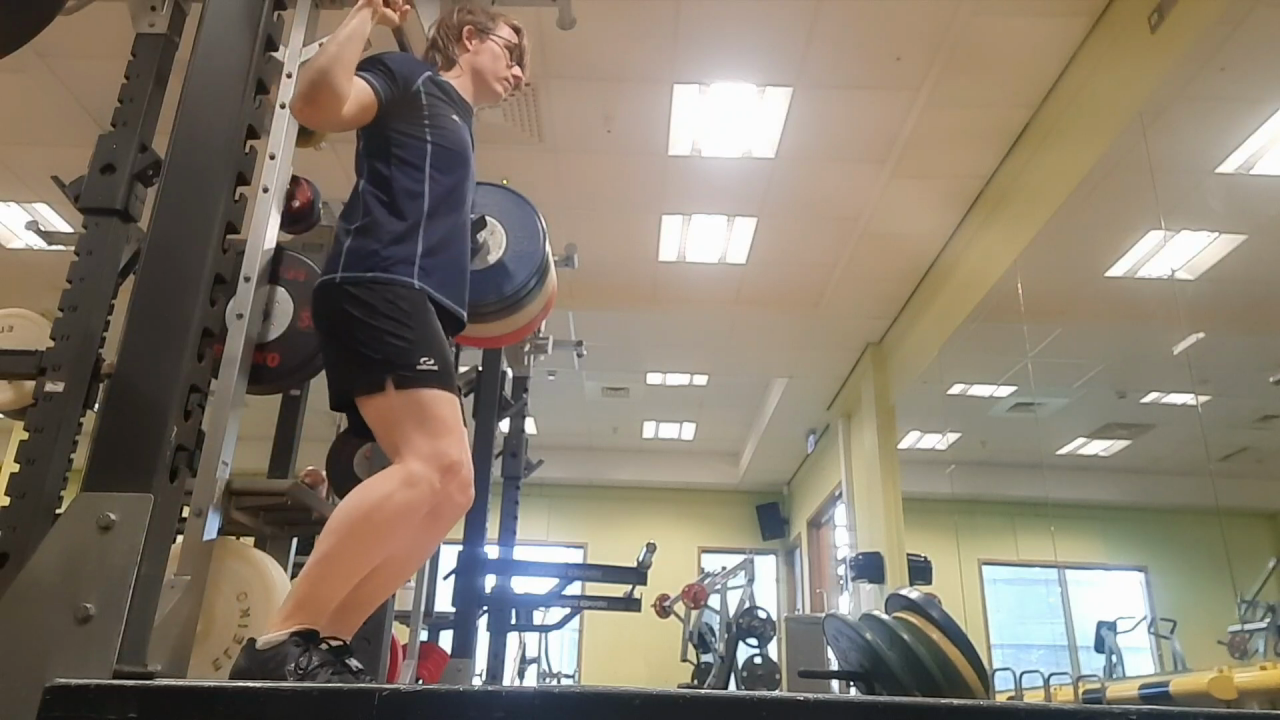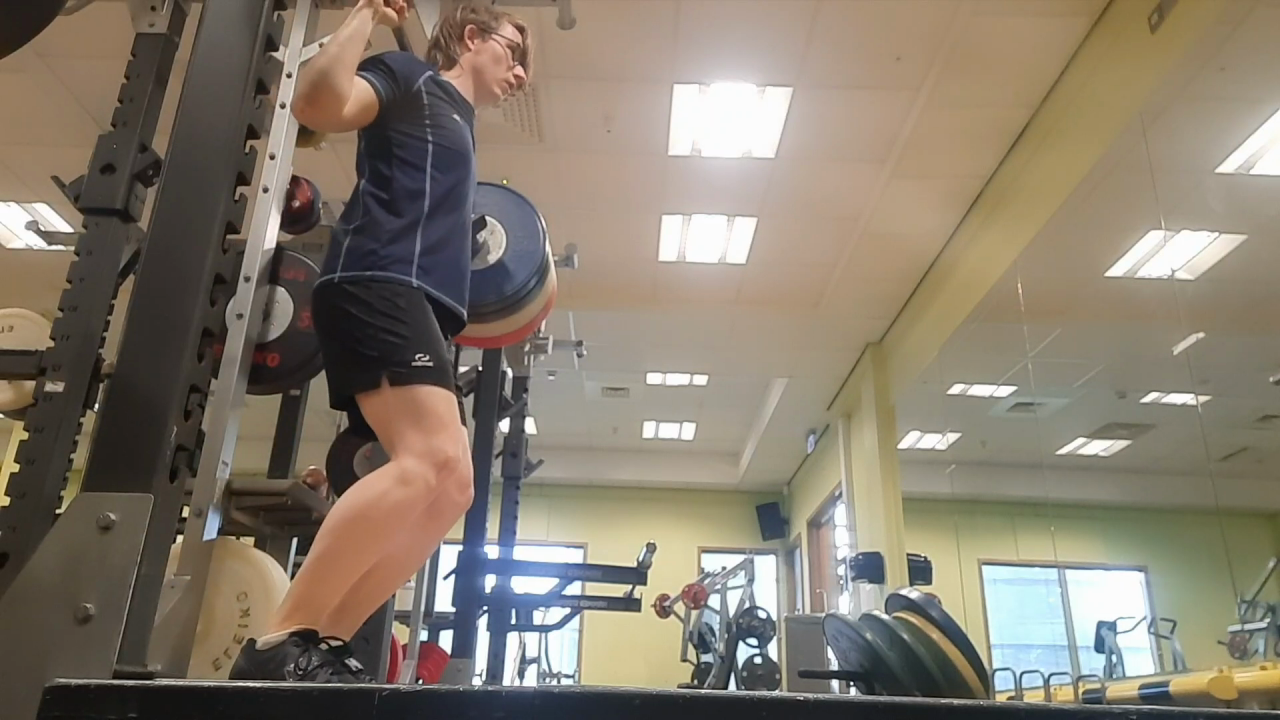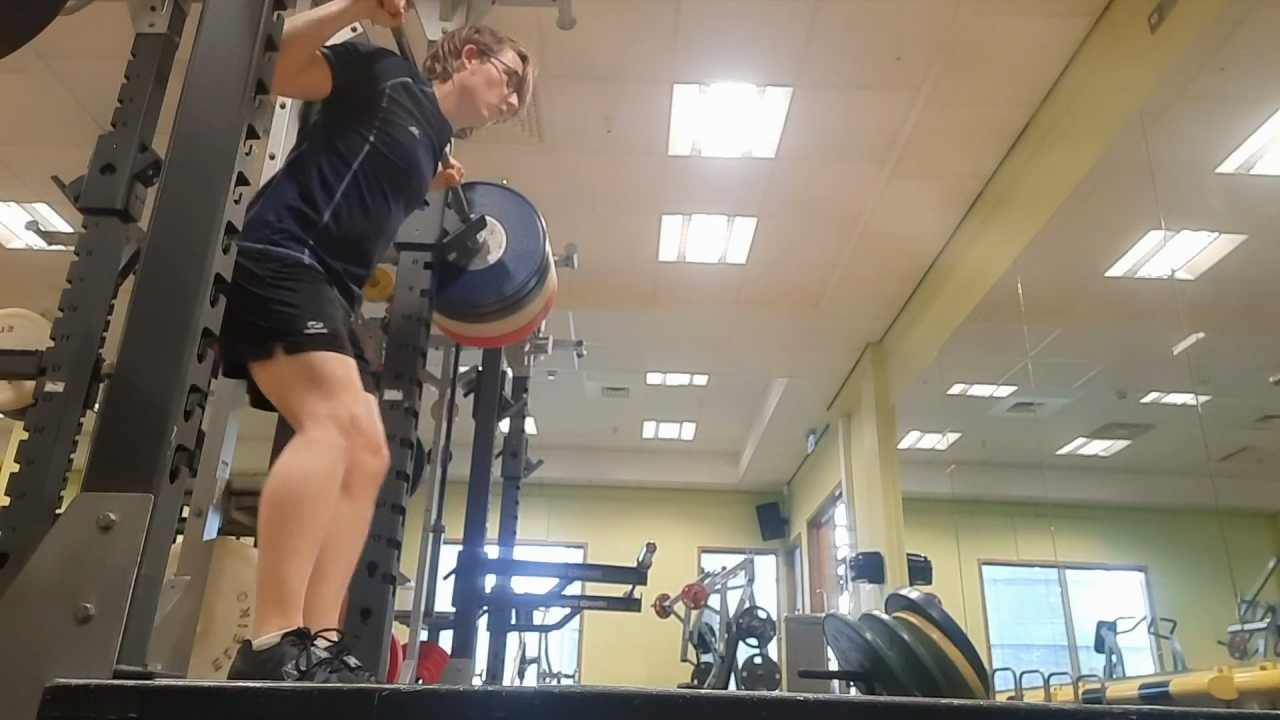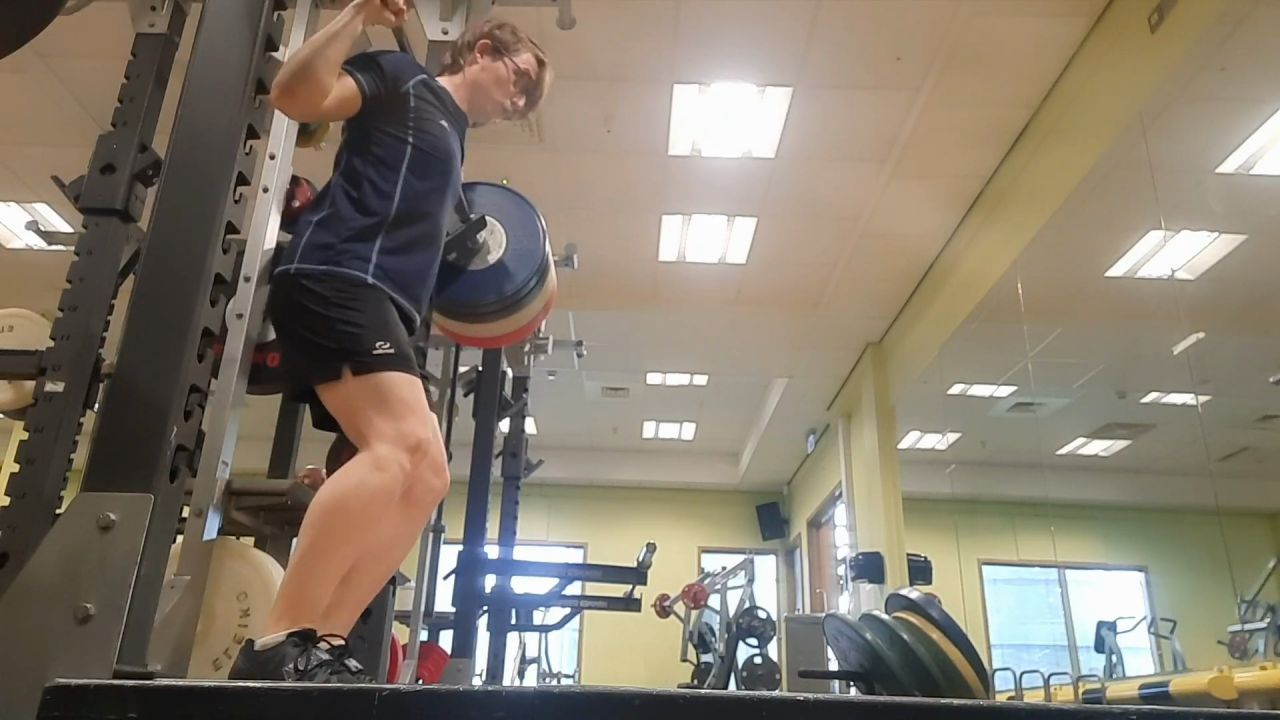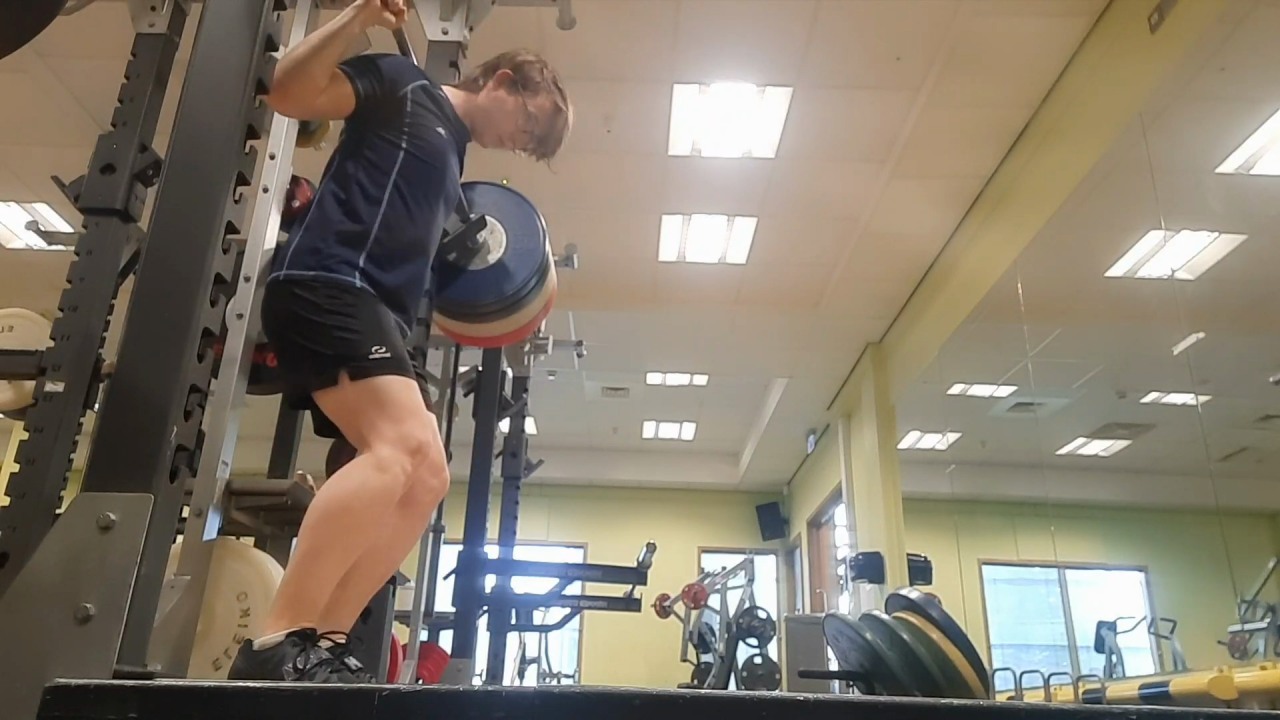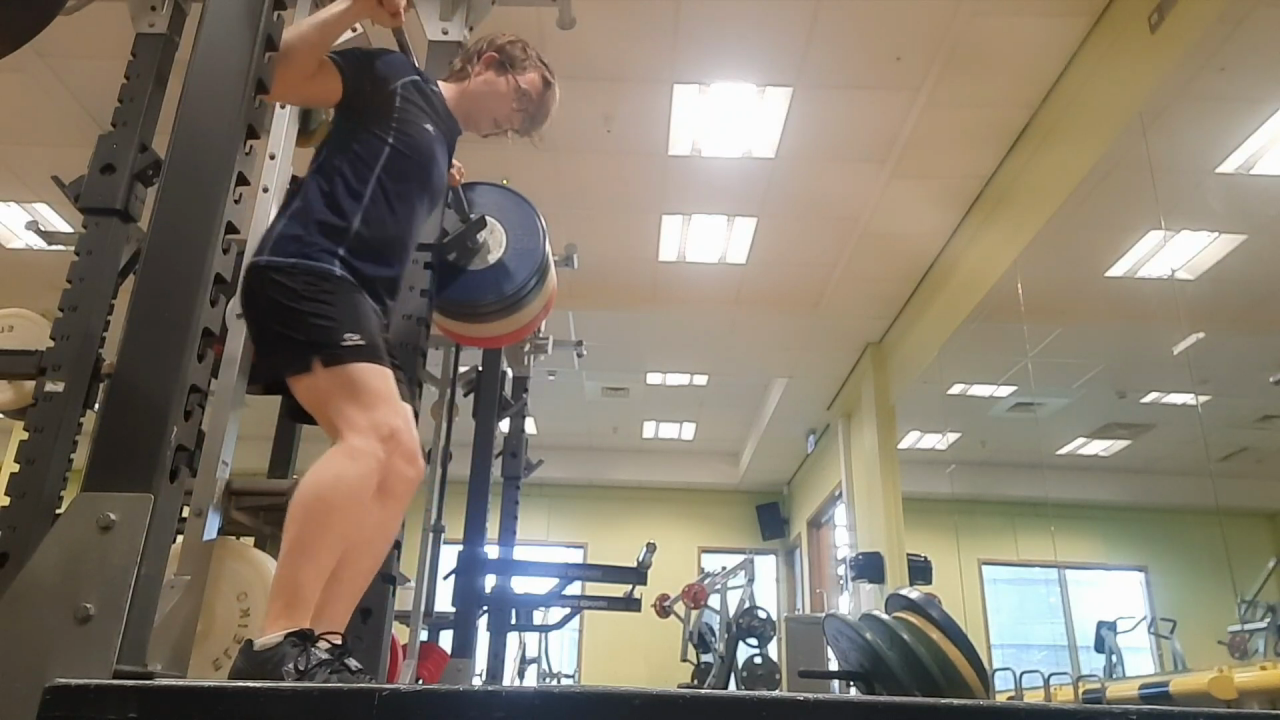
dt=0.4s
person 1, frame 1
left shoulder: (453, 124)
right shoulder: (410, 79)
right elbow: (317, 101)
left hip: (413, 306)
right hip: (380, 289)
left knee: (451, 489)
right knee: (429, 465)
left ankle: (322, 646)
right ankle: (280, 644)
person 1, frame 2
left shoulder: (455, 125)
right shoulder: (411, 79)
right elbow: (317, 102)
left hip: (415, 308)
right hip: (378, 288)
left knee: (451, 487)
right knee: (427, 461)
left ankle: (322, 646)
right ankle: (280, 645)
person 1, frame 3
left shoulder: (432, 146)
right shoulder: (384, 77)
right elbow: (273, 66)
left wrist: (426, 187)
left hip: (323, 286)
right hip: (277, 261)
left knee: (364, 456)
right knee: (331, 426)
left ankle: (316, 645)
right ankle: (273, 645)
person 1, frame 4
left shoulder: (450, 136)
right shoulder: (401, 79)
right elbow: (296, 93)
left wrist: (450, 198)
left hip: (377, 304)
right hip: (336, 281)
left knee: (426, 474)
right knee: (398, 446)
left ankle: (319, 646)
right ankle: (278, 645)
person 1, frame 5
left shoulder: (450, 154)
right shoulder: (402, 85)
right elbow: (287, 91)
left wrist: (453, 210)
left hip: (372, 310)
right hip: (328, 284)
left knee: (424, 476)
right knee: (401, 449)
left ankle: (320, 646)
right ankle: (277, 644)
person 1, frame 6
left shoulder: (441, 147)
right shoulder: (394, 78)
right elbow: (279, 76)
left wrist: (438, 191)
left hip: (355, 297)
right hip: (305, 270)
left knee: (399, 464)
right knee: (371, 434)
left ankle: (319, 645)
right ankle: (277, 645)
